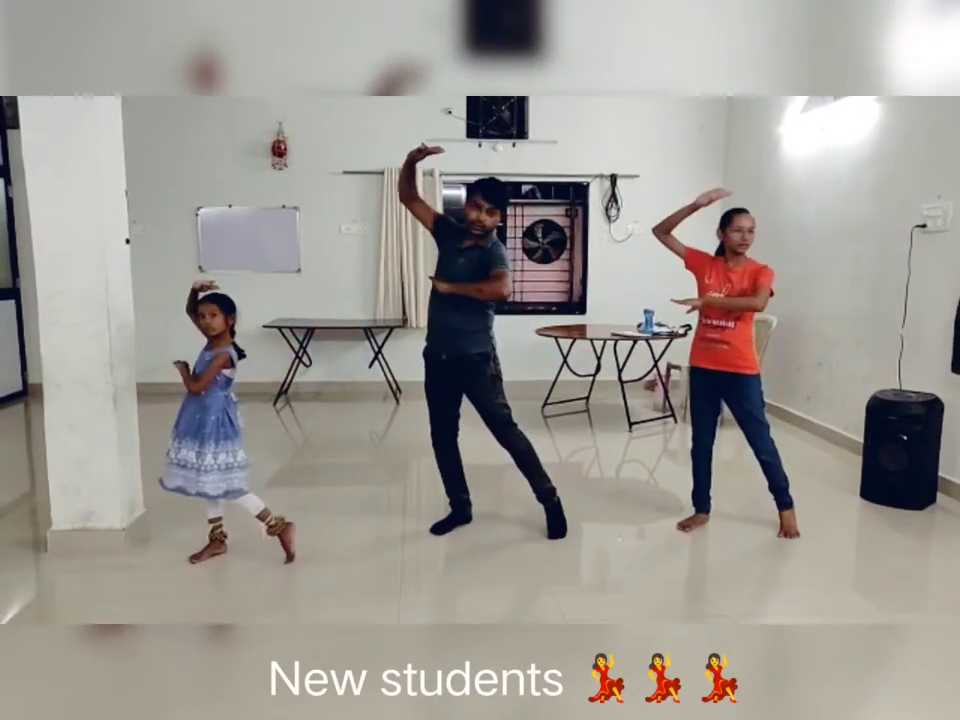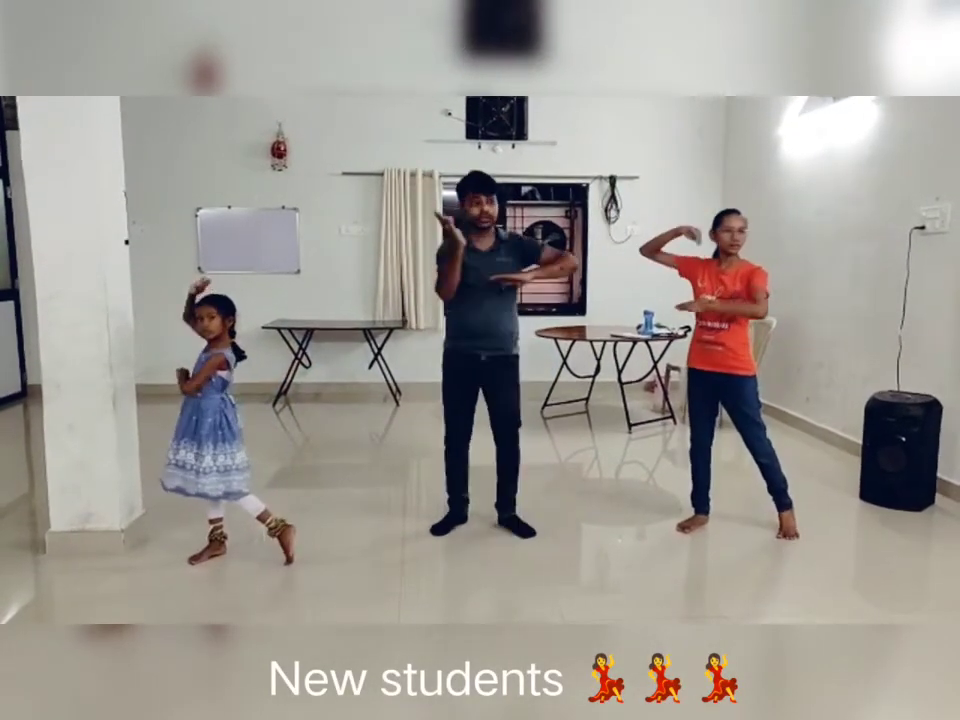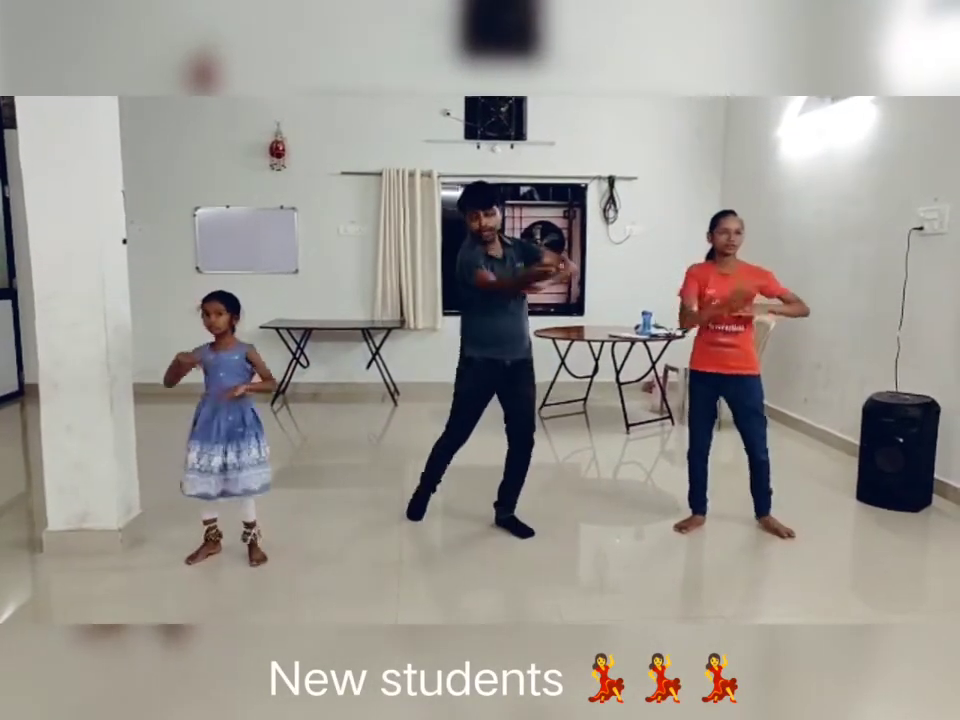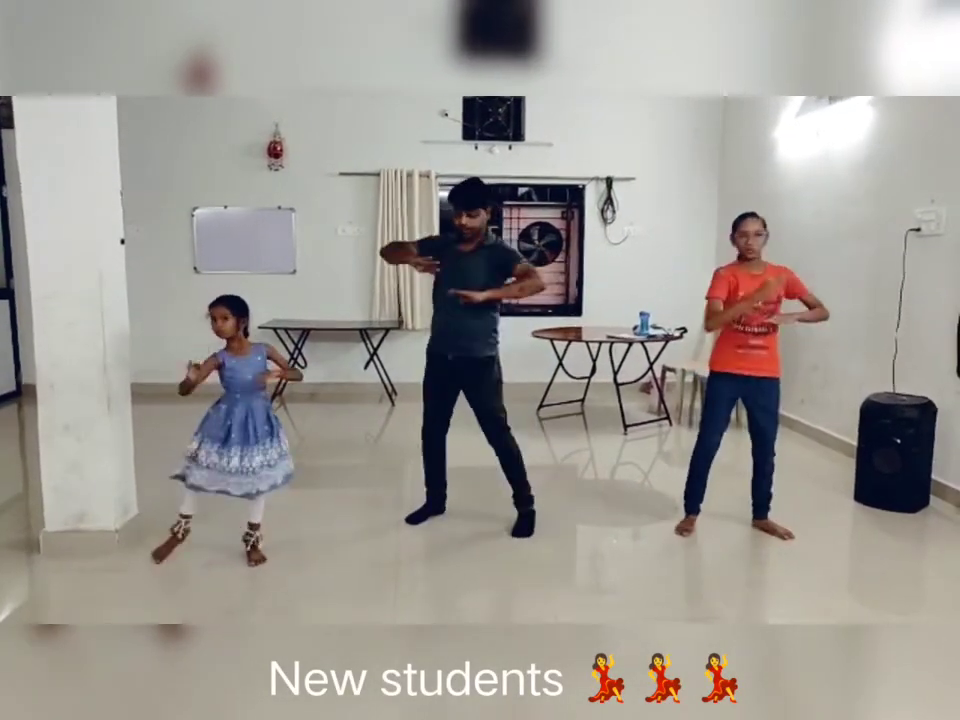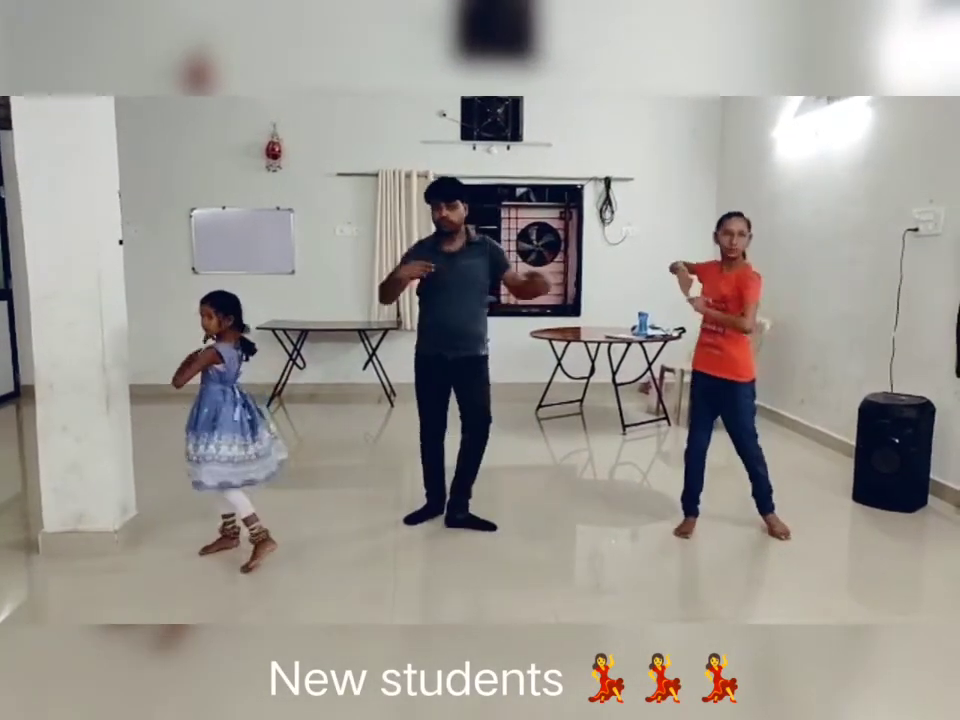
dt=0.3s
person 1, frame 1
left shoulder: (493, 252)
right shoulder: (450, 234)
left elbow: (502, 288)
right elbow: (407, 196)
left wrist: (452, 286)
right wrist: (412, 160)
left hip: (476, 357)
right hip: (437, 356)
left knee: (506, 431)
right knee: (442, 436)
left ankle: (550, 500)
right ankle: (460, 507)
person 1, frame 2
left shoulder: (517, 245)
right shoulder: (452, 247)
left elbow: (569, 261)
right elbow: (446, 293)
left wrist: (531, 275)
right wrist: (456, 247)
left hip: (503, 356)
right hip: (460, 355)
left knee: (508, 435)
right knee: (456, 436)
left ankle: (507, 510)
right ankle: (457, 507)
person 1, frame 3
left shoulder: (517, 248)
right shoulder: (468, 254)
left elbow: (567, 265)
right elbow: (494, 287)
left wrist: (538, 277)
right wrist: (535, 274)
left hip: (518, 361)
right hip: (477, 361)
left knee: (522, 439)
right knee: (456, 434)
left ankle: (505, 511)
right ankle: (425, 487)
person 1, frame 4
left shoulder: (499, 251)
right shoulder: (441, 246)
left elbow: (535, 282)
right elbow: (388, 252)
left wrist: (488, 294)
right wrist: (412, 260)
left hip: (480, 359)
right hip: (440, 356)
left knee: (498, 432)
right knee: (432, 430)
left ankle: (525, 504)
right ankle: (435, 499)
person 1, frame 5
left shoulder: (486, 250)
right shoulder: (420, 250)
left elbow: (520, 288)
right elbow: (386, 296)
left wrist: (538, 282)
right wrist: (406, 275)
left hip: (472, 357)
right hip: (430, 357)
left knee: (477, 431)
right knee: (431, 432)
left ankle: (458, 507)
right ankle: (436, 499)
person 2, frame 1
left shoulder: (760, 271)
right shoulder: (704, 264)
left elbow: (758, 303)
right elbow: (660, 232)
left wrist: (707, 300)
right wrist: (697, 205)
left hip: (741, 371)
right hip: (703, 368)
left knee: (761, 442)
right knee: (701, 442)
left ankle: (786, 507)
right ankle: (701, 508)
person 2, frame 2
left shoulder: (754, 272)
right shoulder: (698, 267)
left elbow: (760, 310)
right elbow: (647, 251)
left wrist: (707, 305)
right wrist: (679, 231)
left hip: (738, 372)
right hip: (700, 369)
left knee: (758, 442)
right knee: (700, 443)
left ankle: (784, 507)
right ankle: (701, 510)
person 2, frame 3
left shoulder: (757, 274)
right shoulder: (696, 274)
left elbow: (802, 308)
right elbow: (686, 323)
right wrist: (726, 299)
left hip: (744, 373)
right hip: (704, 372)
left knee: (757, 445)
right knee: (699, 444)
left ankle: (764, 513)
right ankle: (697, 511)
person 2, frame 4
left shoulder: (783, 275)
right shoulder: (725, 275)
left elbow: (822, 312)
right elbow: (711, 323)
left wrist: (791, 316)
right wrist: (754, 299)
left hip: (765, 375)
right hip: (725, 372)
left knee: (765, 448)
right knee: (707, 443)
left ankle: (761, 515)
right ankle: (691, 511)
person 2, frame 5
left shoulder: (750, 277)
right shoulder: (708, 269)
left elbow: (745, 325)
right elbow: (678, 266)
left wrist: (708, 307)
right wrist: (681, 271)
left hip: (738, 377)
right hip: (704, 373)
left knee: (747, 446)
right knee: (696, 446)
left ankle: (767, 511)
right ankle: (691, 513)
person 3, frame 1
left shoulder: (224, 355)
right shoulder: (211, 342)
left elbow: (195, 387)
right elbow: (190, 311)
left wrist: (183, 369)
right wrist: (195, 292)
left hip: (216, 422)
right hip: (201, 420)
left knee: (227, 485)
right knee: (211, 483)
left ankle: (280, 526)
right ankle: (217, 539)
person 3, frame 2
left shoulder: (220, 356)
right shoulder: (212, 344)
left elbow: (189, 388)
right elbow: (187, 317)
left wrist: (181, 374)
right wrist: (193, 296)
left hip: (214, 422)
right hip: (201, 422)
left knee: (225, 486)
right knee: (212, 485)
left ankle: (280, 527)
right ankle: (217, 540)
person 3, frame 3
left shoulder: (246, 351)
right shoulder: (202, 353)
left elbow: (270, 382)
right elbow: (168, 382)
left wrist: (246, 387)
right wrist: (178, 364)
left hip: (240, 423)
right hip: (210, 422)
left knee: (245, 485)
right knee: (206, 482)
left ankle: (252, 540)
right ankle: (211, 539)
person 3, frame 4
left shoulder: (264, 350)
right shoulder: (218, 359)
left elbow: (297, 374)
right elbow: (184, 391)
left wrist: (278, 373)
right wrist: (190, 379)
left hip: (258, 422)
right hip: (227, 424)
left knee: (259, 485)
right knee: (197, 476)
left ankle: (253, 542)
right ankle: (179, 531)
person 3, frame 5
left shoulder: (213, 351)
right shoulder: (233, 342)
left elbow: (179, 379)
left wrist: (190, 359)
left hip: (222, 417)
right hip: (227, 414)
left knee: (223, 481)
right knee: (222, 480)
left ankle: (263, 539)
right ankle: (229, 532)
